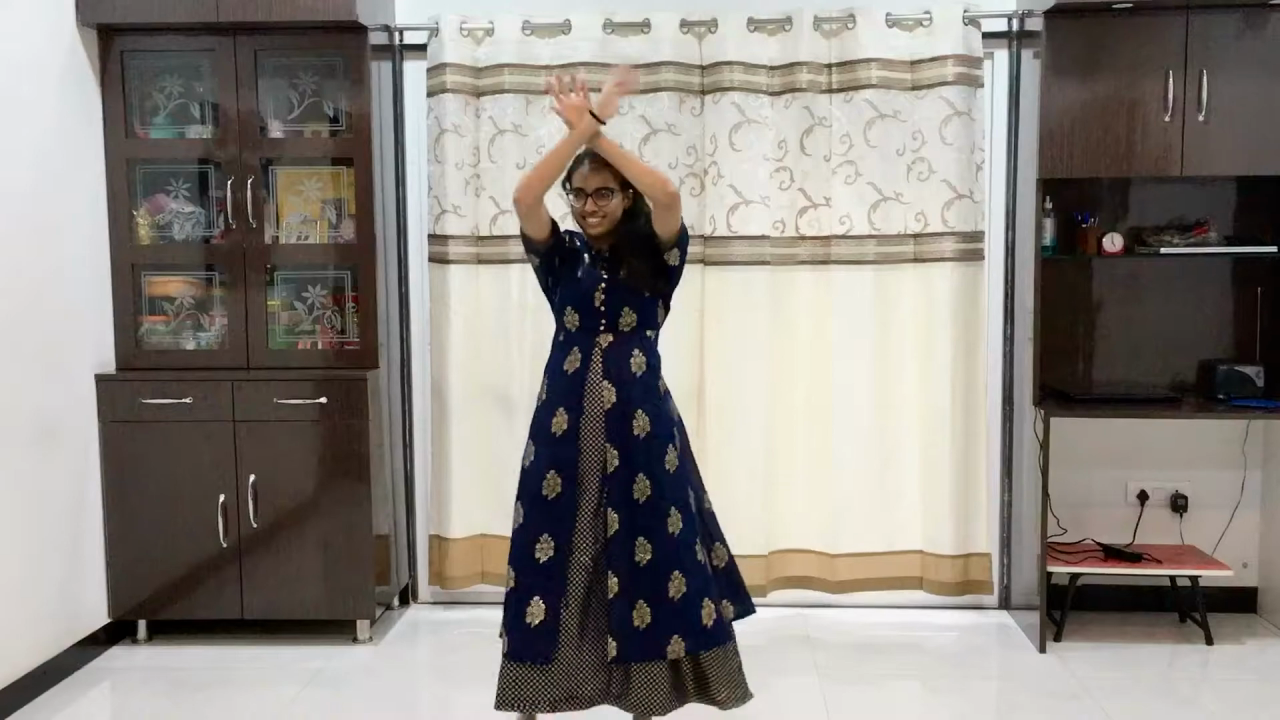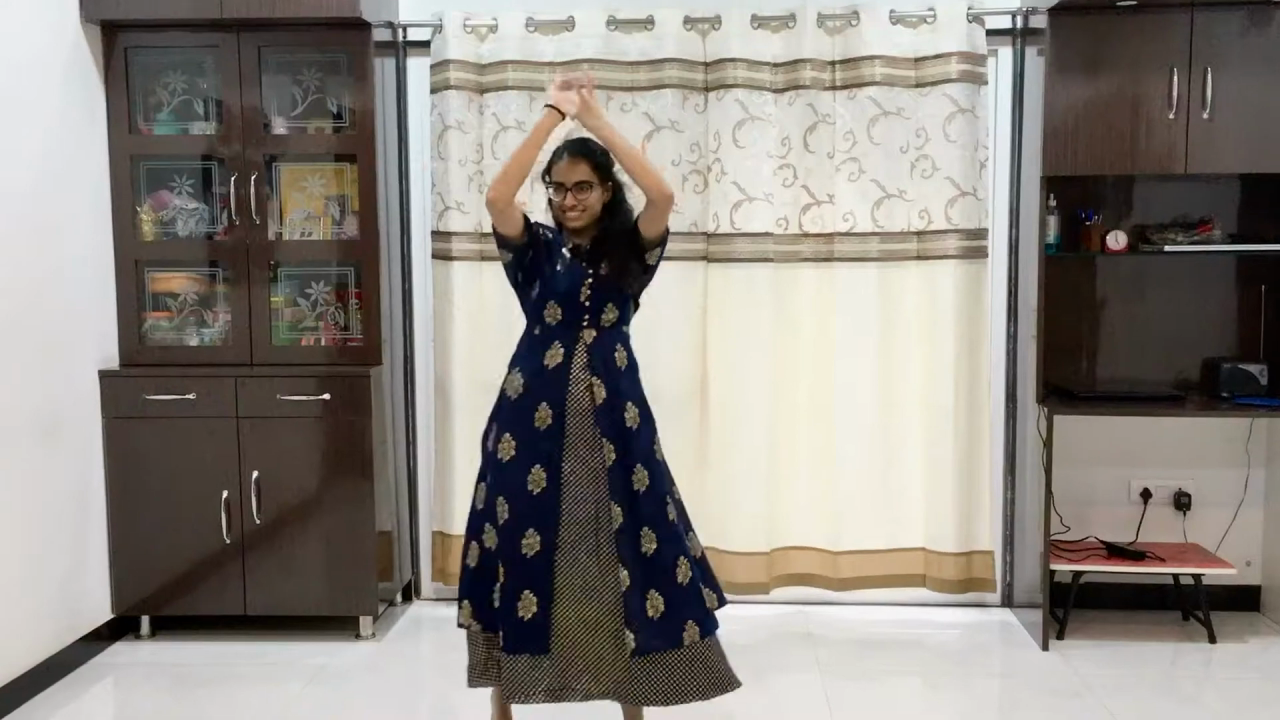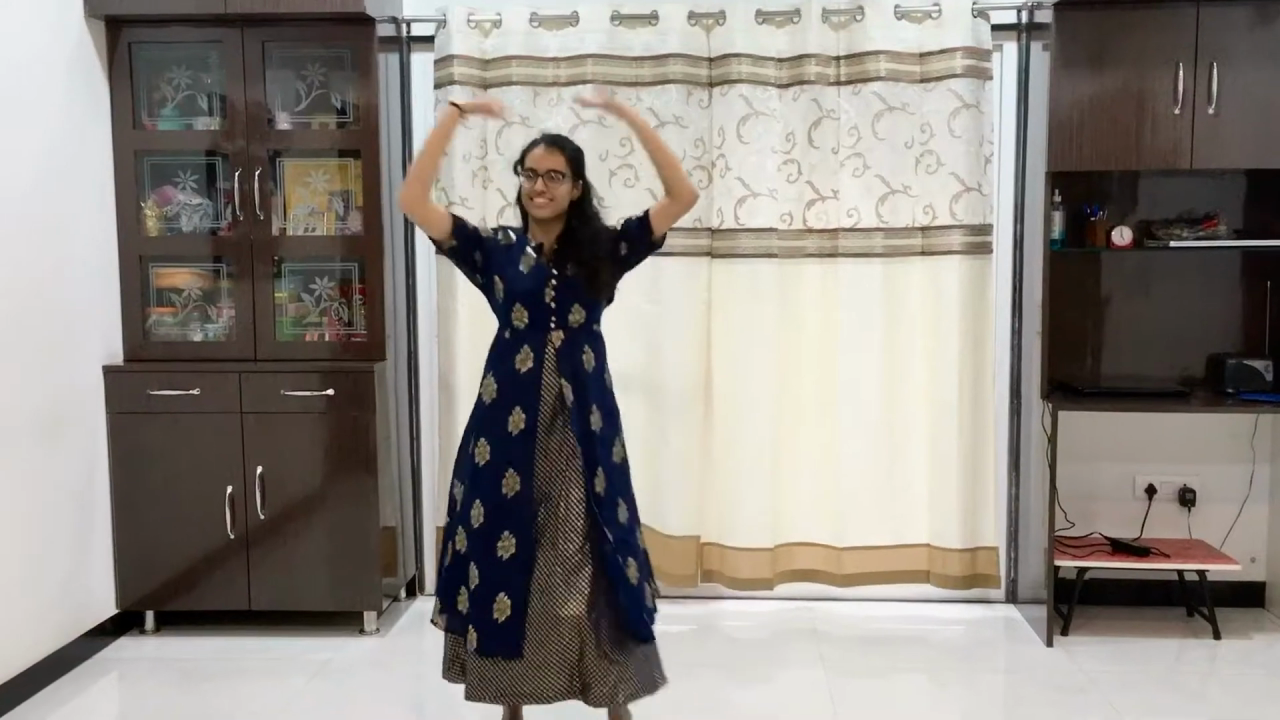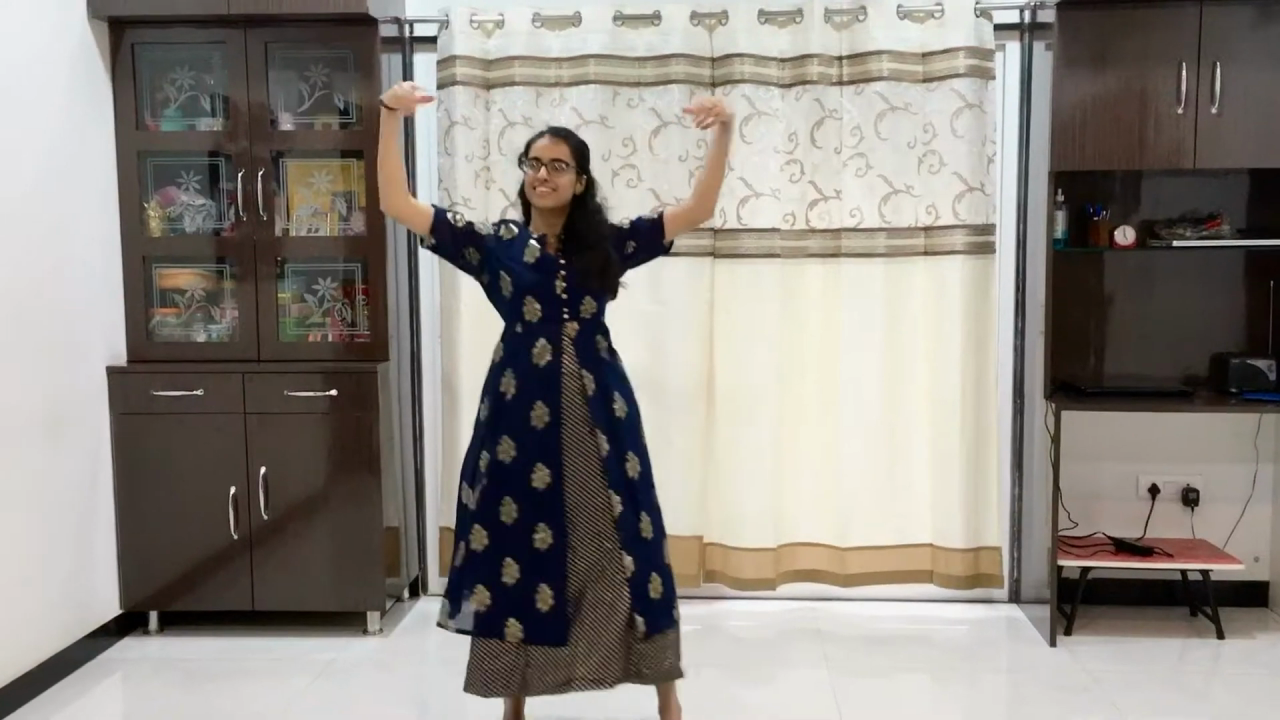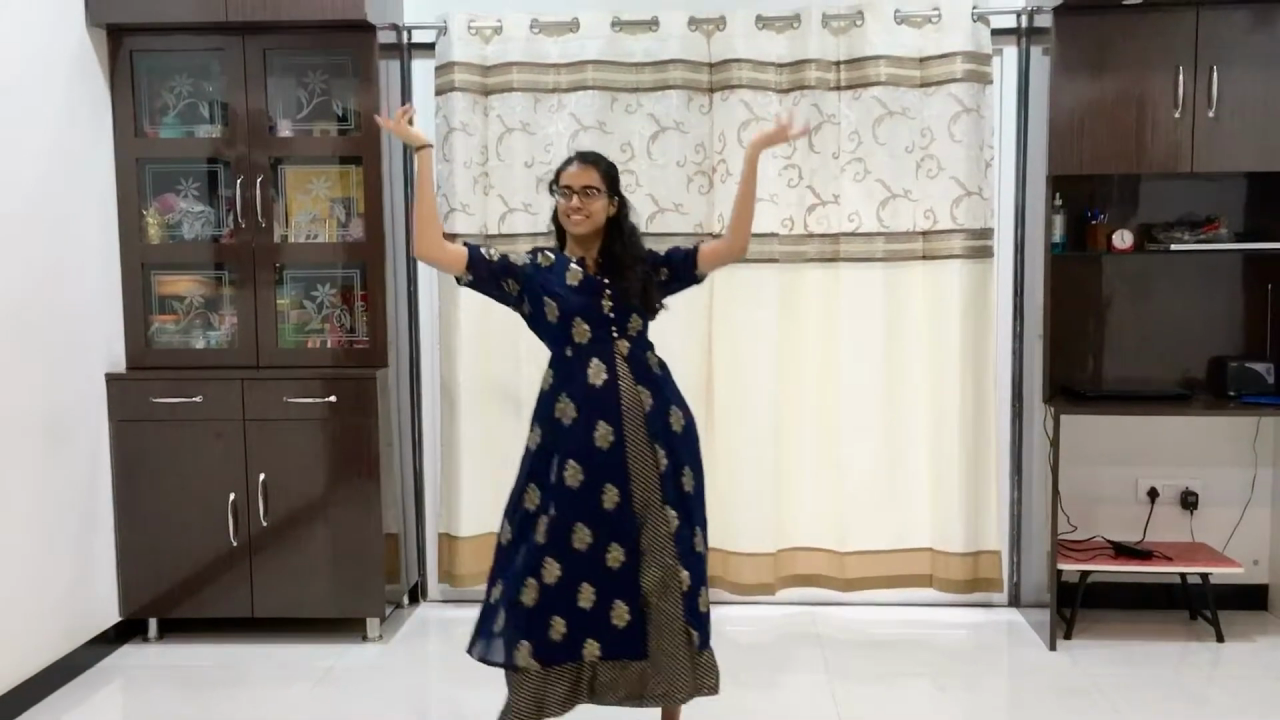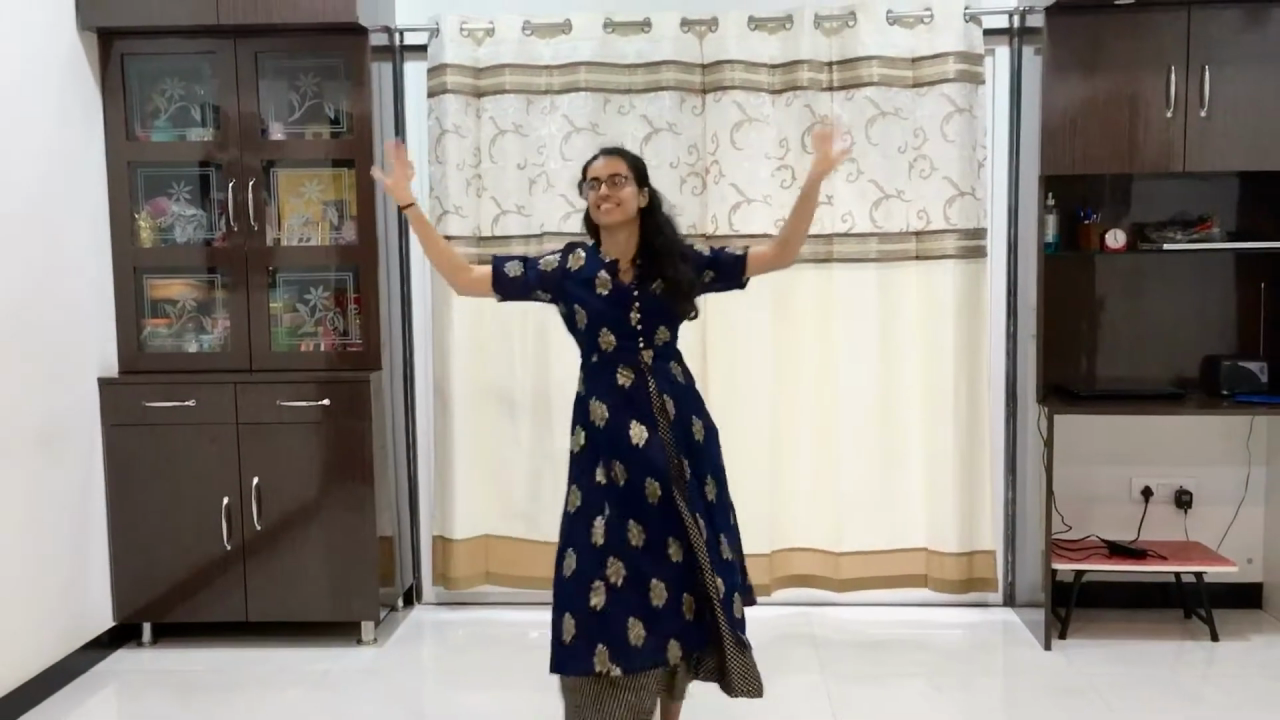
dt=0.3s
person 1, frame 1
left shoulder: (655, 256)
right shoulder: (560, 256)
left elbow: (666, 194)
right elbow: (524, 196)
left wrist: (596, 125)
right wrist: (583, 124)
left hip: (640, 427)
right hip: (564, 429)
left knee: (643, 566)
right knee: (544, 566)
person 1, frame 2
left shoulder: (631, 252)
right shoulder: (533, 249)
left elbow: (662, 196)
right elbow: (497, 197)
left wrist: (597, 122)
right wrist: (553, 114)
left hip: (614, 418)
right hip: (534, 419)
left knee: (629, 558)
right knee: (521, 553)
person 1, frame 3
left shoulder: (603, 249)
right shoulder: (495, 250)
left elbow: (681, 197)
right elbow: (415, 202)
left wrist: (631, 118)
right wrist: (455, 114)
left hip: (584, 420)
right hip: (508, 420)
left knee: (598, 556)
right knee: (503, 558)
person 1, frame 4
left shoulder: (609, 243)
right shoulder: (495, 243)
left elbow: (698, 209)
right elbow: (396, 202)
left wrist: (721, 135)
right wrist: (392, 113)
left hip: (602, 411)
right hip: (523, 412)
left knee: (627, 549)
right knee: (517, 551)
person 1, frame 5
left shoulder: (644, 267)
right shoulder: (532, 270)
left elbow: (732, 246)
right elbow: (432, 248)
left wrist: (754, 157)
right wrist: (420, 154)
left hip: (657, 428)
right hip: (576, 429)
left knee: (667, 568)
right knee: (559, 565)
person 1, frame 6
left shoulder: (679, 263)
right shoulder: (568, 268)
left elbow: (779, 255)
right elbow: (464, 278)
left wrist: (814, 180)
right wrist: (409, 203)
left hip: (682, 430)
right hip: (609, 432)
left knee: (692, 568)
right knee: (612, 570)
